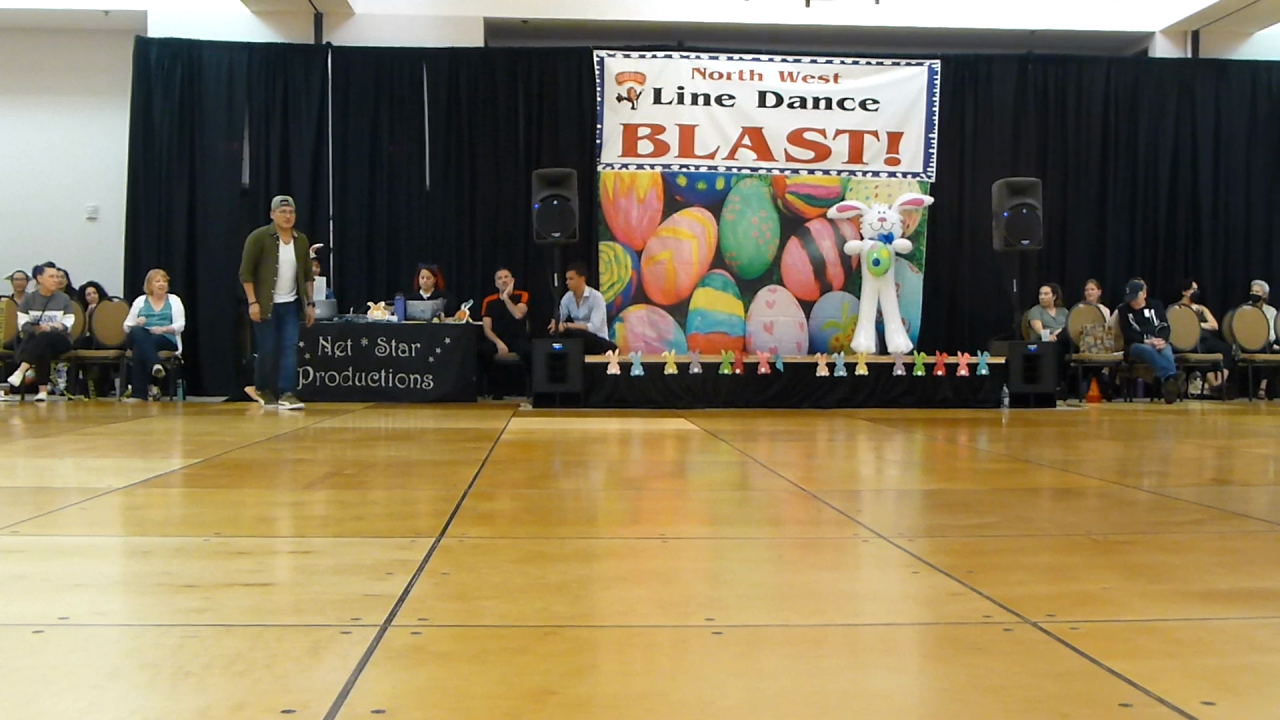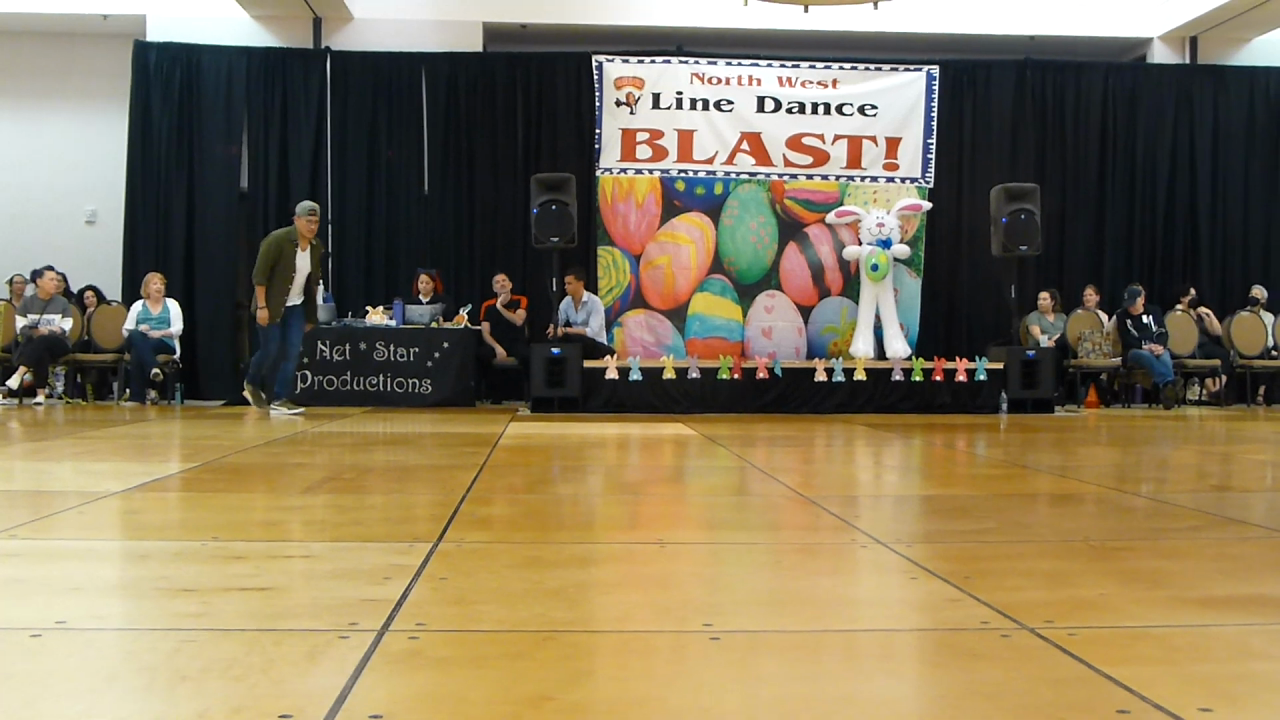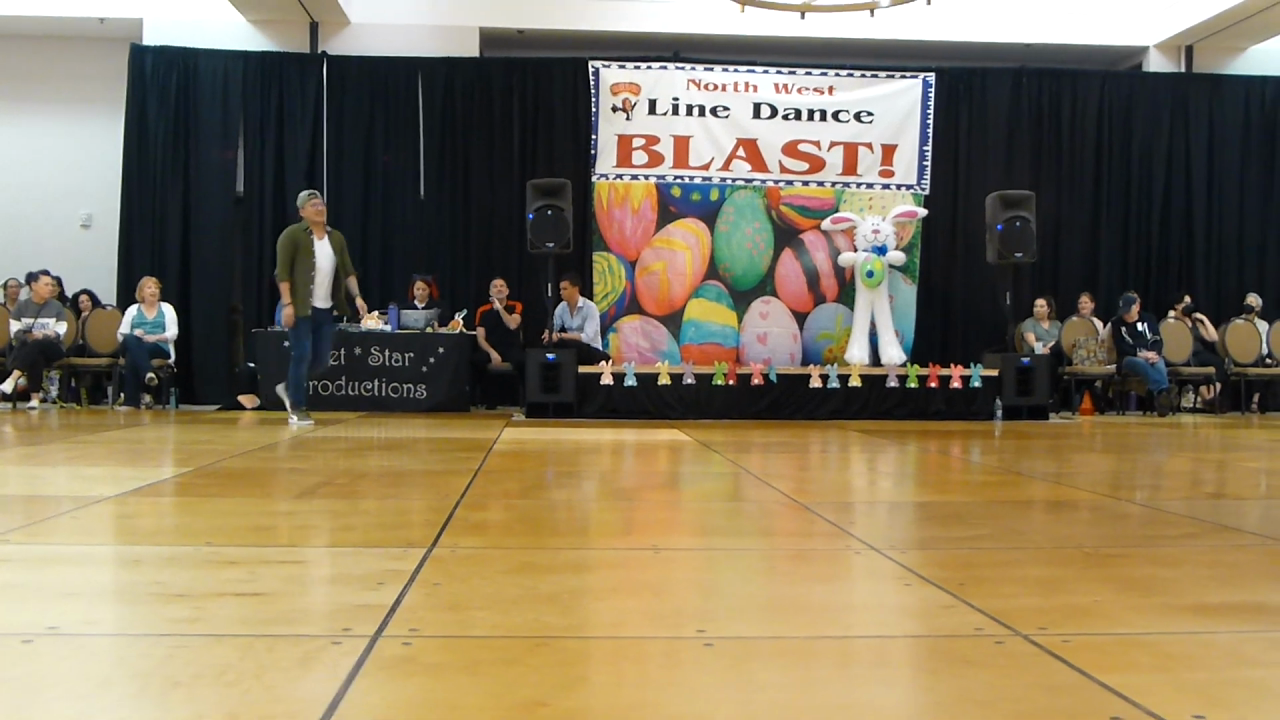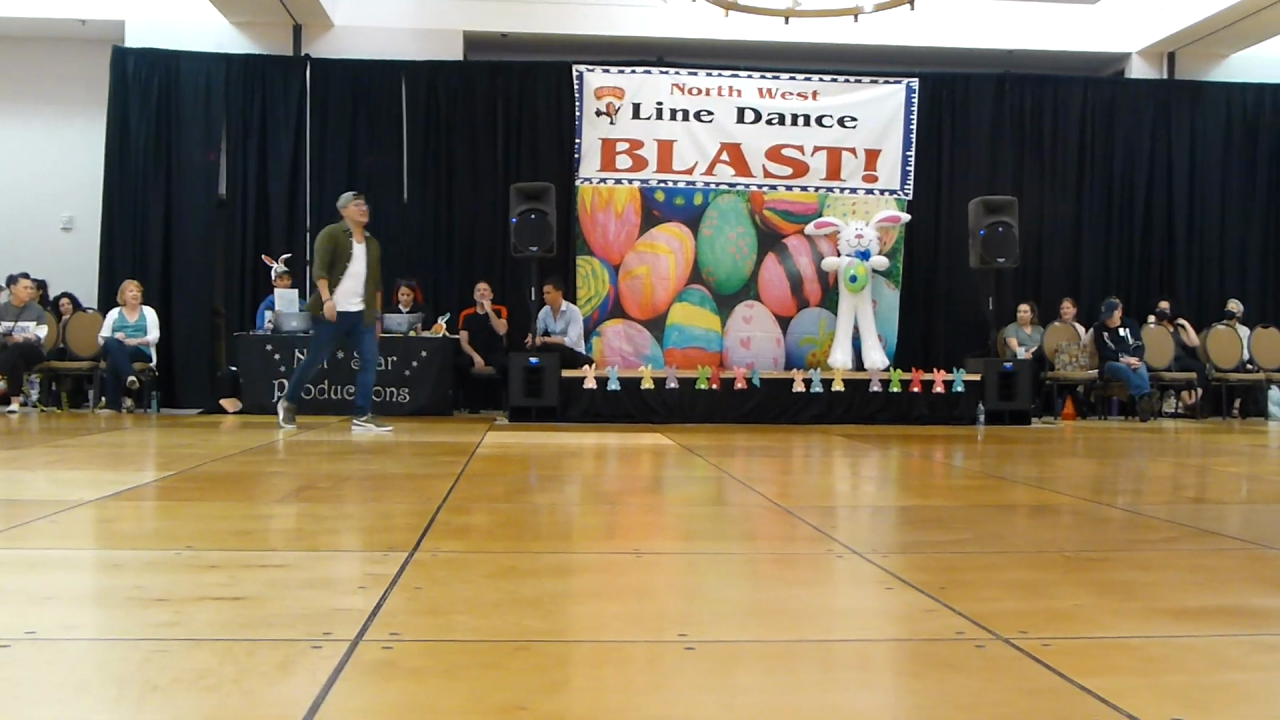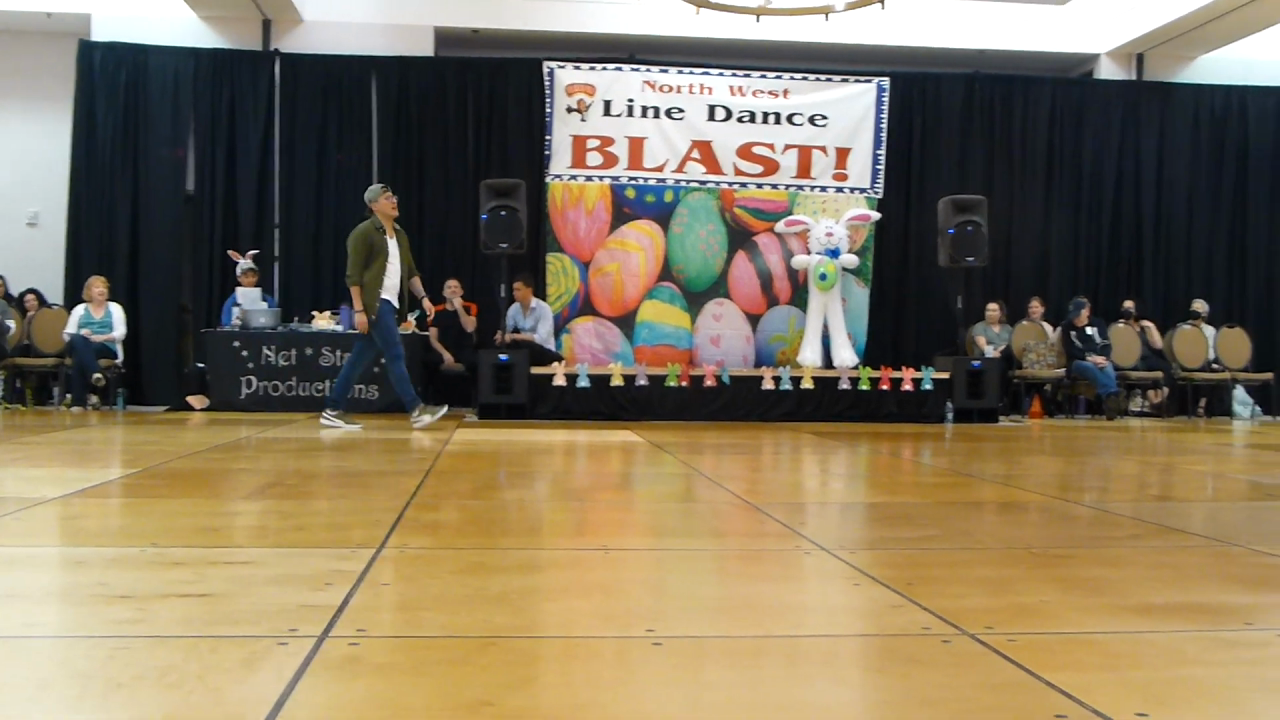
dt=0.5s
person 1, frame 1
left shoulder: (301, 241)
right shoulder: (259, 237)
left elbow: (307, 275)
right elbow: (246, 273)
left wrist: (310, 303)
right wrist: (252, 302)
left hip: (291, 304)
right hip: (265, 304)
left knee: (290, 348)
right knee: (267, 350)
left ankle: (286, 395)
right ankle: (261, 389)
person 1, frame 2
left shoulder: (316, 247)
right shoulder: (277, 240)
left elbow: (314, 280)
right elbow: (259, 274)
left wrist: (311, 313)
right wrist: (262, 306)
left hip: (297, 306)
right hip: (272, 305)
left knee: (292, 352)
right knee: (270, 350)
left ankle: (280, 400)
right ankle: (252, 384)
person 1, frame 3
left shoulder: (336, 238)
right shoulder: (292, 235)
left elbow: (347, 270)
right elbow: (281, 272)
left wrist: (357, 295)
right wrist: (287, 303)
left hip: (326, 308)
right hip: (302, 308)
left knee: (322, 359)
right knee: (302, 356)
left ankle: (289, 388)
right ankle: (297, 408)
person 1, frame 4
left shoulder: (372, 243)
right shoulder: (330, 235)
left elbow: (375, 283)
right elbow: (319, 270)
left wrist: (376, 316)
right wrist: (327, 299)
left hip: (360, 314)
right hip: (332, 312)
left knee: (370, 360)
right knee: (315, 360)
left ankle: (362, 415)
right ankle: (289, 402)
person 1, frame 5
left shoulder: (399, 233)
right shoulder: (364, 232)
left elbow: (411, 271)
right elbow: (353, 275)
left wrist: (423, 297)
right wrist: (358, 310)
left hip: (389, 304)
right hip: (374, 304)
left knee: (360, 358)
right knee: (395, 354)
left ankle: (333, 410)
right ankle: (417, 410)
